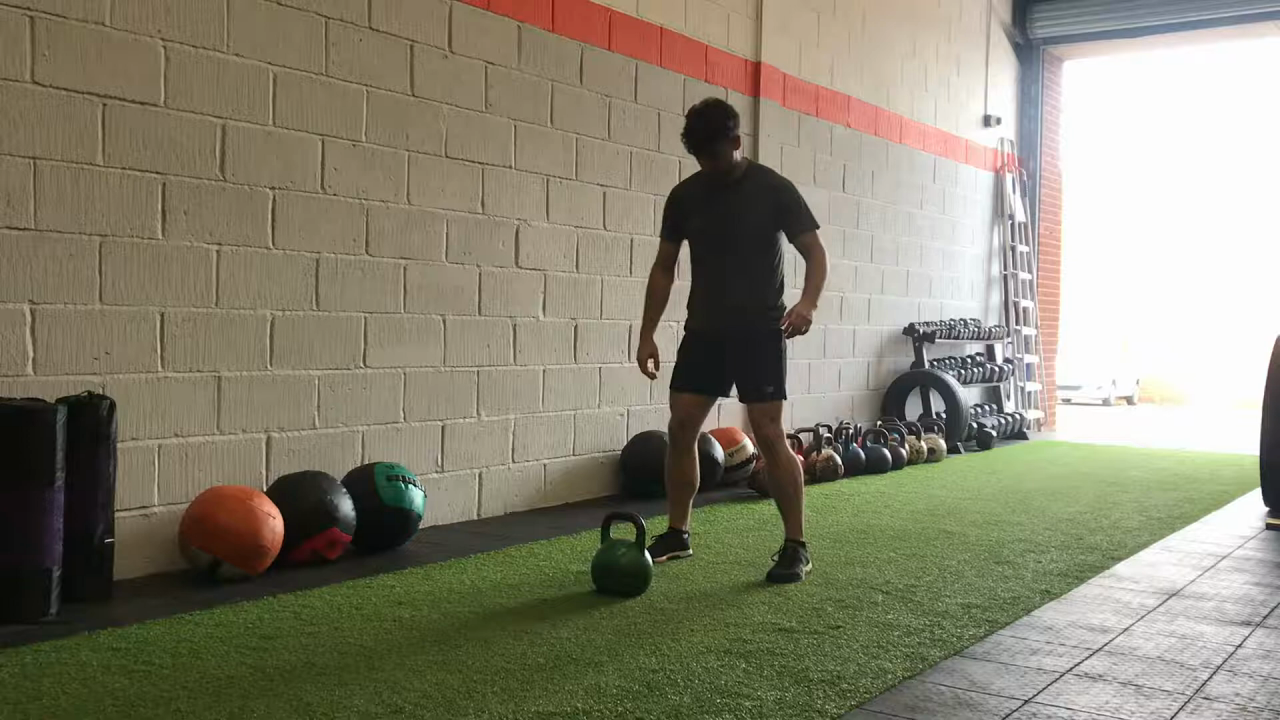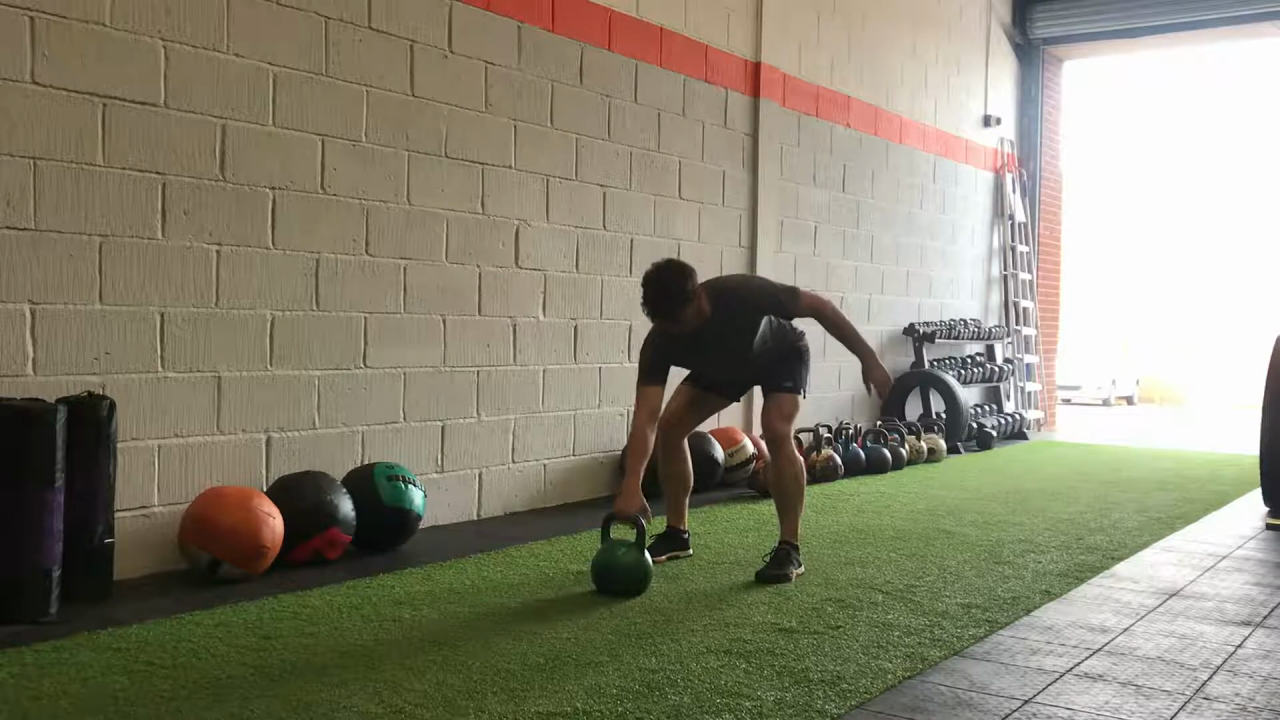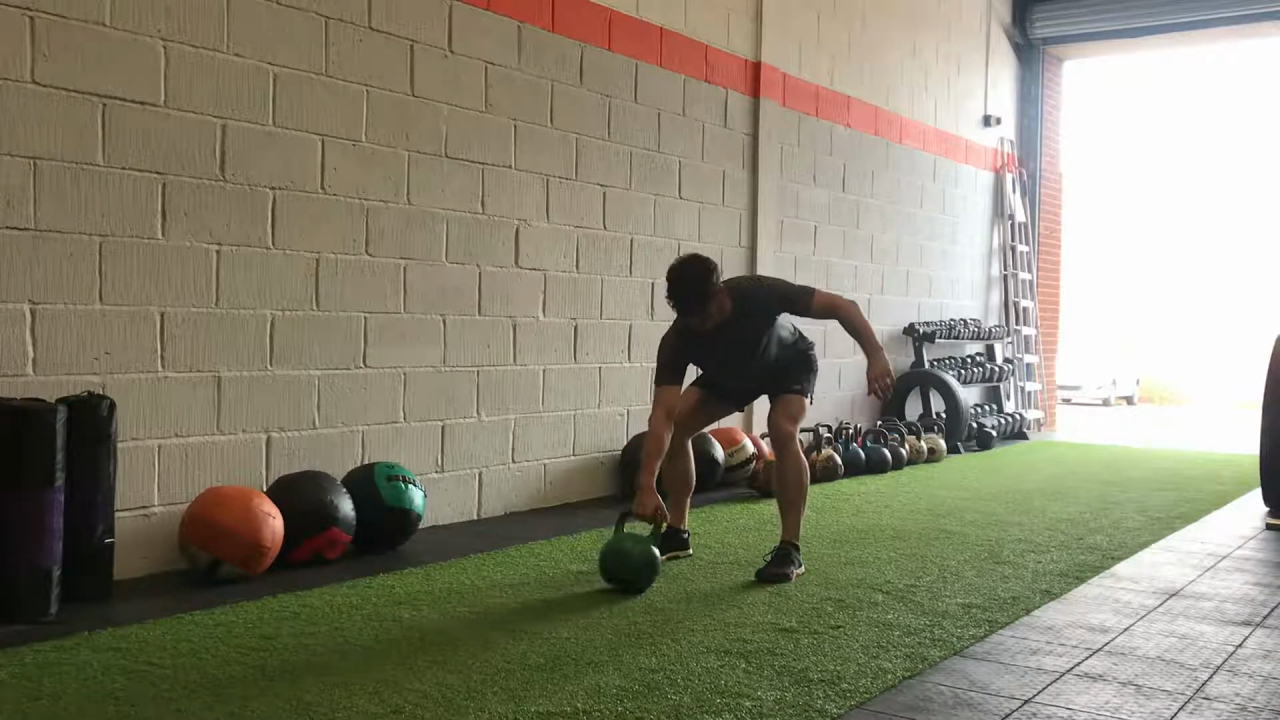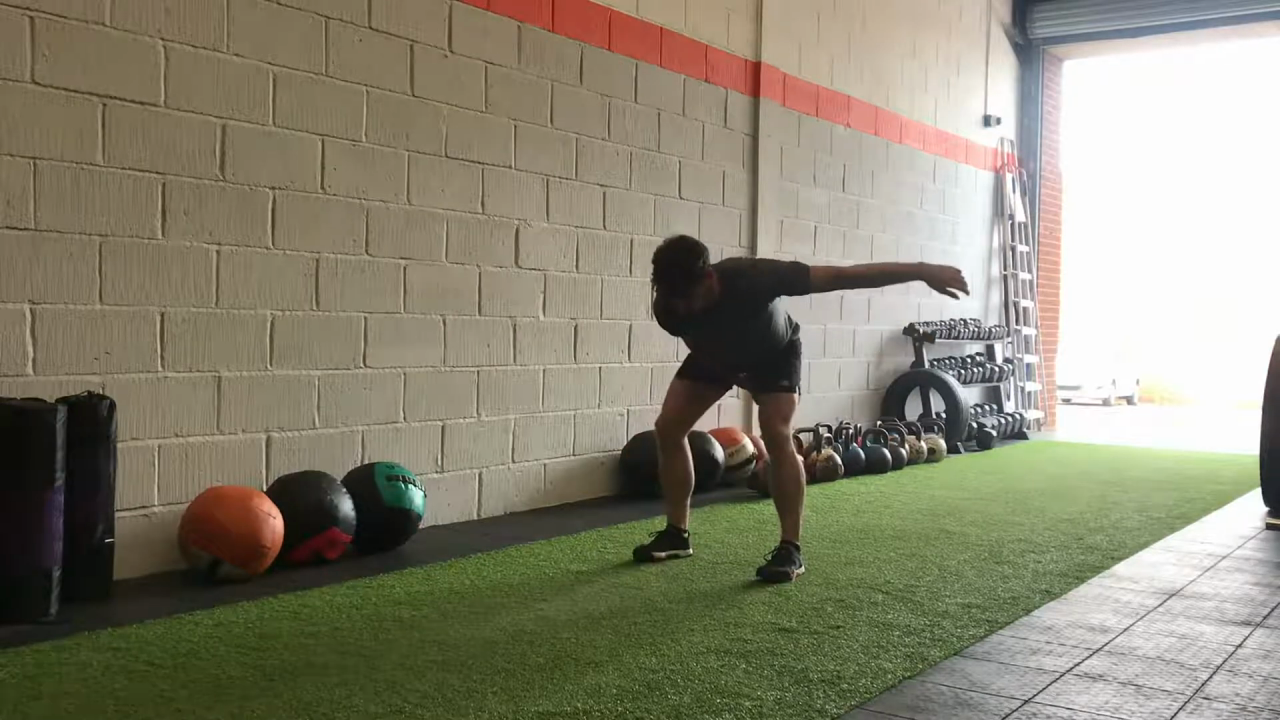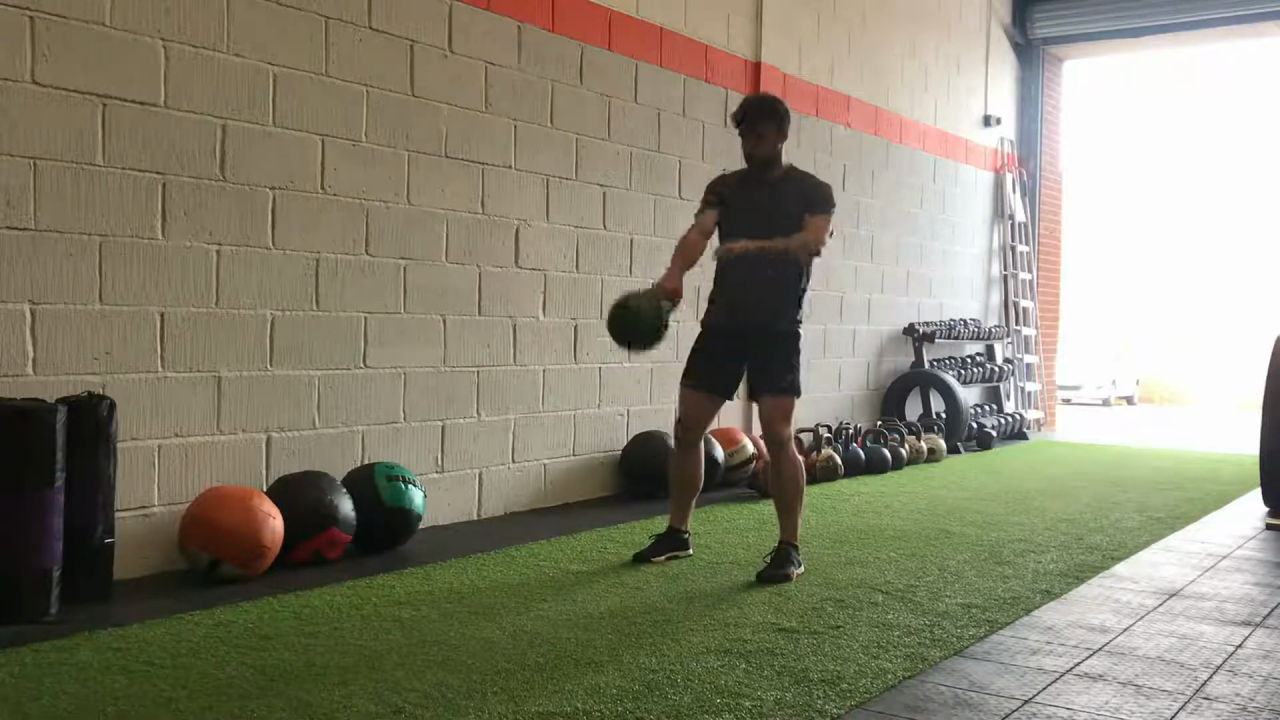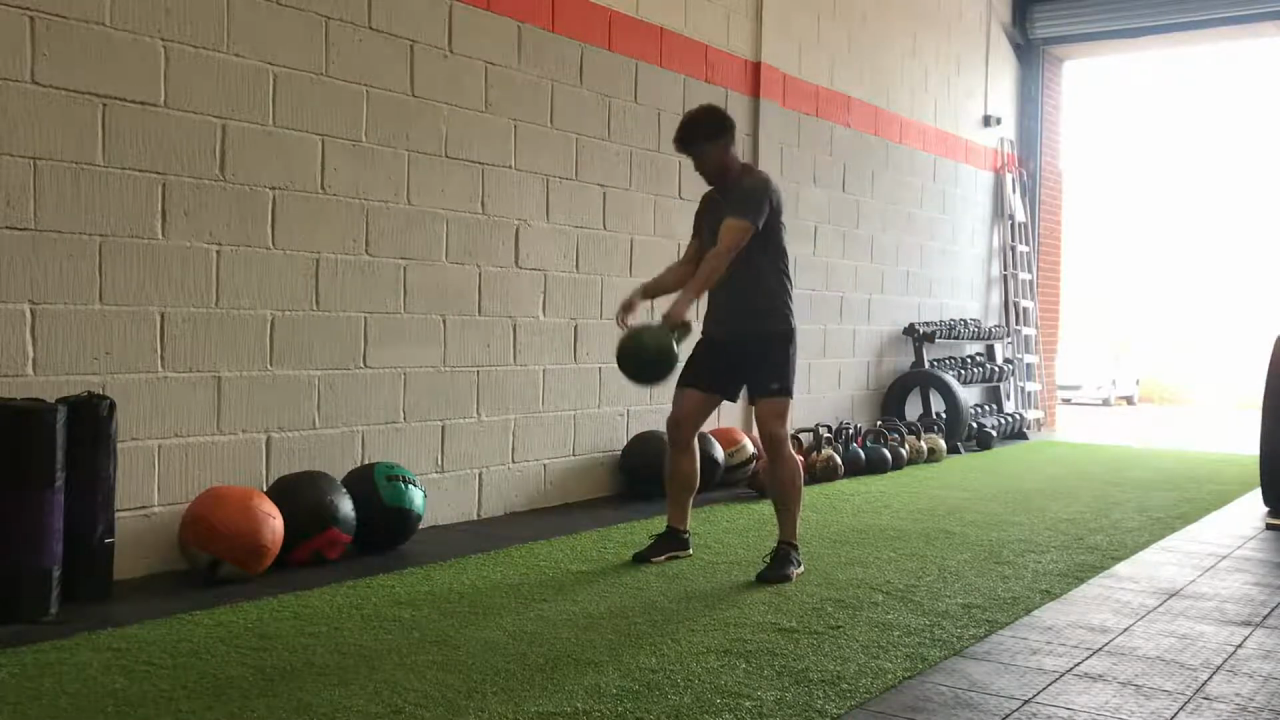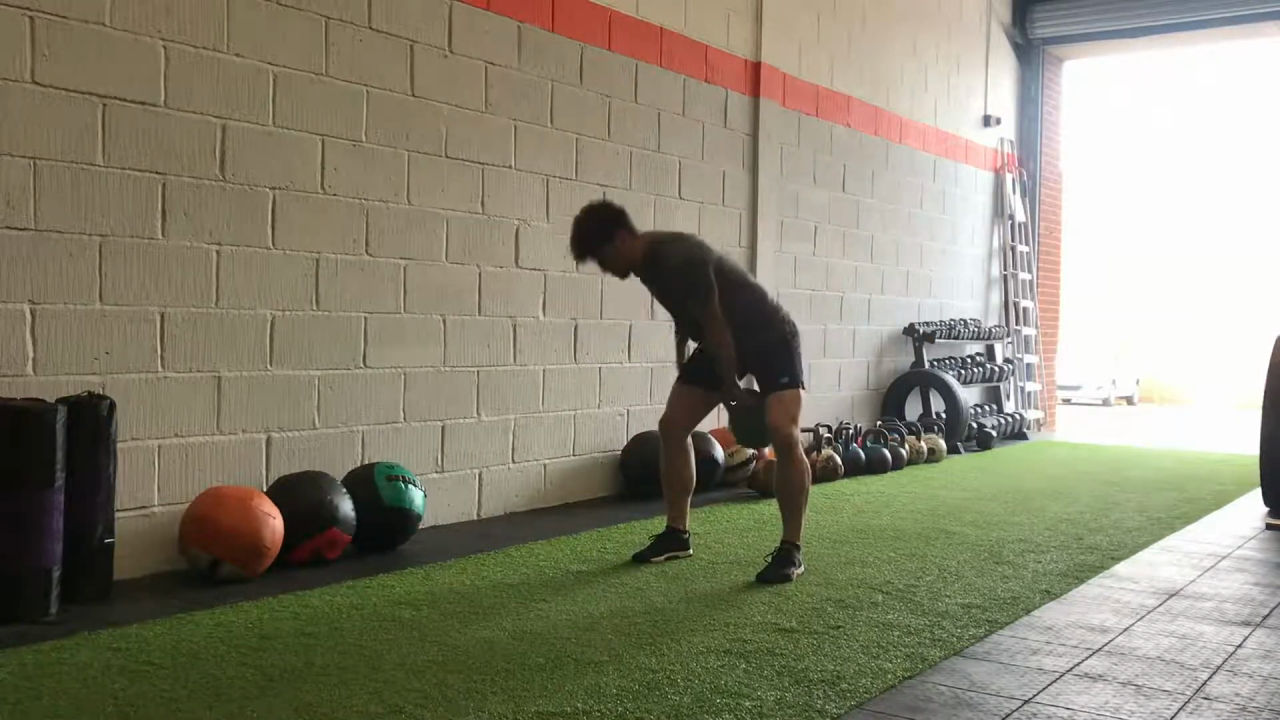
dt=0.7s
person 1, frame 1
left shoulder: (773, 188)
right shoulder: (684, 196)
left elbow: (814, 252)
right elbow: (664, 268)
left wrist: (808, 300)
right wrist: (646, 334)
left hip: (760, 330)
right hip: (704, 331)
left knee: (768, 434)
right knee: (681, 429)
left ankle: (796, 545)
right ankle: (677, 533)
person 1, frame 2
left shoulder: (742, 294)
right shoulder: (659, 343)
left elbow: (819, 307)
right elbow: (646, 418)
left wrist: (868, 359)
right wrist: (630, 487)
left hip: (782, 355)
right hip: (721, 369)
left knee: (776, 433)
right knee: (669, 429)
left ankle: (790, 549)
right ankle: (677, 533)
person 1, frame 3
left shoulder: (758, 294)
right shoulder: (677, 340)
left elbow: (842, 306)
right elbow: (663, 415)
left wrist: (876, 354)
right wrist: (645, 487)
left hip: (791, 362)
right hip: (729, 376)
left knee: (783, 432)
right knee: (675, 430)
left ankle: (790, 550)
right ankle: (676, 534)
person 1, frame 4
left shoulder: (752, 277)
right shoulder: (667, 307)
left elbow: (841, 276)
right elbow: (701, 348)
left wrist: (922, 272)
right wrist: (743, 383)
left hip: (775, 352)
right hip: (719, 356)
left knee: (776, 435)
right knee: (668, 426)
left ankle: (790, 548)
right ankle: (676, 533)
person 1, frame 5
left shoulder: (812, 191)
right shoulder: (727, 185)
left elbow: (813, 242)
right elbow: (699, 233)
left wrist: (751, 247)
right wrist: (674, 274)
left hip: (776, 329)
right hip: (721, 325)
left knee: (777, 436)
right knee: (687, 428)
left ankle: (790, 549)
right ankle: (677, 533)
person 1, frame 6
left shoulder: (755, 187)
right shoulder: (711, 202)
left elbow: (725, 252)
right elbow: (689, 265)
left wrist: (684, 302)
right wrist: (643, 292)
left hip: (768, 332)
right hip: (721, 332)
left knee: (774, 436)
right knee: (679, 426)
left ankle: (788, 548)
right ankle: (676, 533)
person 1, frame 7
left shoulder: (682, 259)
right shoulder: (645, 257)
left elbow: (718, 329)
left wrist: (731, 387)
right wrist: (683, 355)
left hip: (769, 334)
right hip: (716, 347)
left knee: (784, 435)
right knee: (672, 425)
left ankle: (791, 549)
right ankle: (676, 534)
